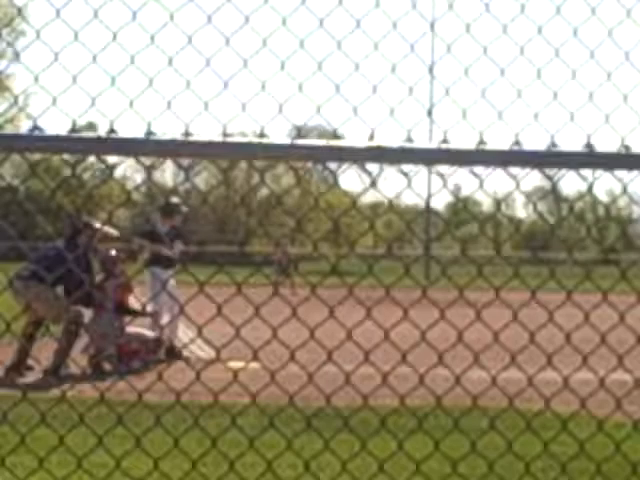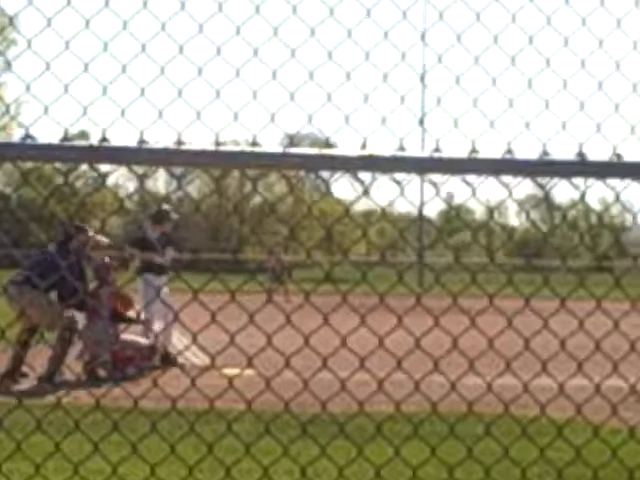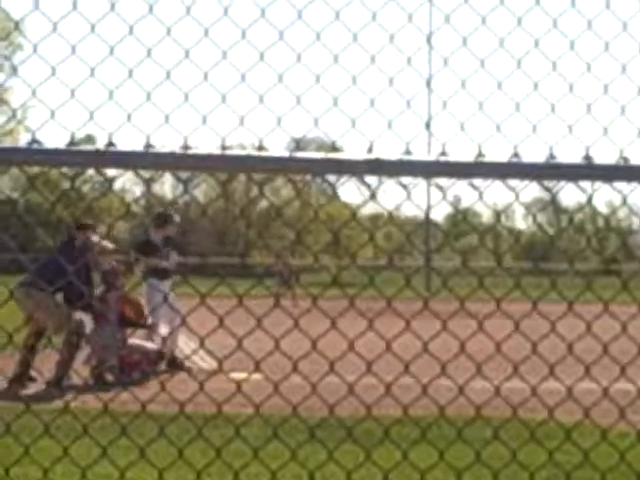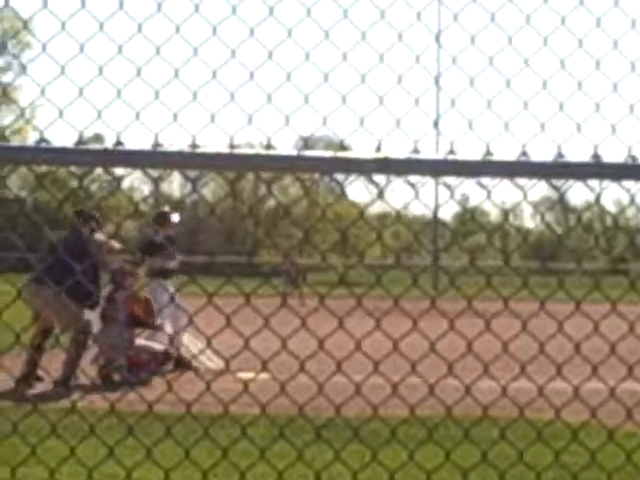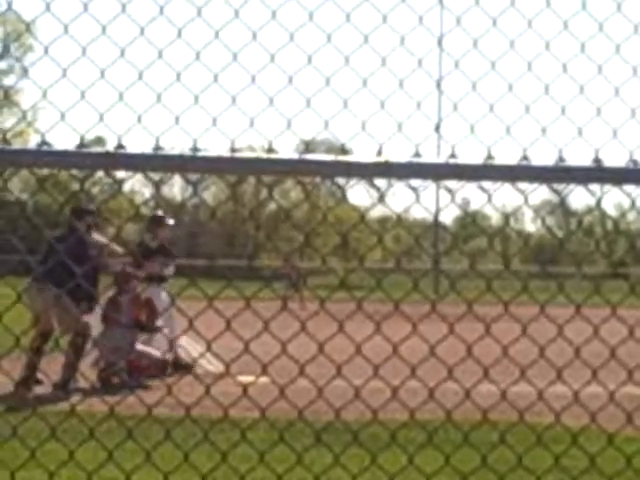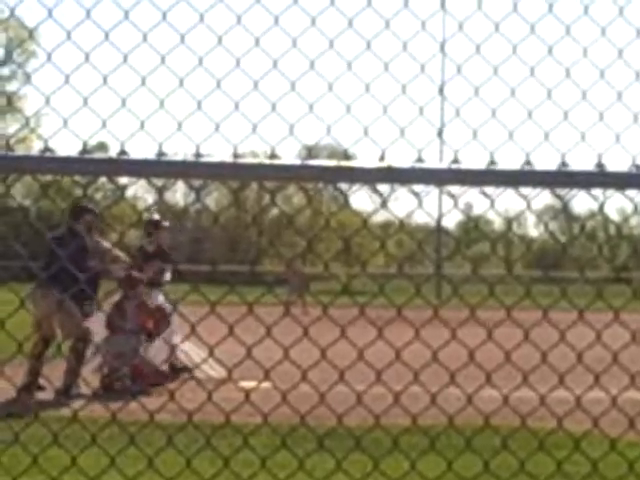
dt=0.1s
person 1, frame 1
left shoulder: (58, 246)
right shoulder: (76, 248)
left hip: (18, 282)
right hip: (34, 285)
left knee: (36, 317)
right knee: (75, 317)
left ankle: (17, 364)
right ankle: (56, 367)
person 1, frame 2
left shoulder: (52, 250)
right shoulder: (69, 254)
right hip: (28, 291)
left knee: (31, 323)
right knee: (68, 324)
right ankle: (50, 375)
person 1, frame 3
left shoulder: (62, 249)
right shoulder: (77, 253)
left hip: (22, 291)
right hip: (38, 294)
left knee: (37, 329)
right knee: (76, 328)
left ankle: (19, 376)
right ankle: (58, 379)
person 1, frame 4
left shoulder: (63, 240)
right shoulder: (83, 244)
left hip: (32, 288)
right hip: (47, 291)
left knee: (44, 327)
right knee: (82, 327)
left ankle: (27, 375)
right ankle: (65, 378)
person 1, frame 5
left shoulder: (59, 238)
right shoulder: (80, 241)
left hip: (36, 288)
right hip: (50, 292)
left knee: (43, 330)
right knee: (81, 330)
left ankle: (26, 378)
right ankle: (64, 381)
person 1, frame 6
left shoulder: (57, 238)
right shoulder: (80, 241)
right elbow: (82, 276)
right wrist: (87, 304)
left hip: (40, 291)
right hip: (55, 294)
left knee: (44, 336)
right knee: (81, 336)
left ankle: (29, 383)
right ankle: (67, 386)
person 2, frame 1
left shoulder: (175, 231)
right shoulder: (152, 232)
left elbow: (176, 251)
left wrist: (160, 248)
left hip: (169, 273)
right hip: (156, 271)
left knee: (174, 308)
right knee: (160, 309)
left ankle: (170, 343)
person 2, frame 2
left shoulder: (166, 238)
right shoulder: (142, 239)
left elbow: (167, 258)
left wrist: (151, 256)
left hip: (162, 280)
right hip: (149, 278)
left knee: (168, 315)
right knee: (151, 316)
left ankle: (164, 350)
person 2, frame 3
left shoulder: (168, 242)
right shoulder: (145, 244)
left elbow: (172, 261)
left wrist: (156, 262)
left hip: (166, 283)
right hip: (154, 283)
left knee: (173, 318)
right knee: (158, 320)
left ankle: (170, 355)
person 2, frame 4
left shoulder: (169, 241)
right shoulder: (148, 244)
left elbow: (174, 262)
left wrist: (161, 263)
left hip: (167, 283)
right hip: (157, 283)
left knee: (179, 317)
right knee: (163, 319)
left ankle: (175, 352)
person 2, frame 5
left shoulder: (163, 247)
right shoulder: (141, 248)
left elbow: (171, 267)
left wrist: (163, 270)
left hip: (160, 287)
right hip: (150, 287)
left knee: (169, 320)
left ankle: (175, 358)
person 2, frame 6
left shoulder: (161, 251)
right shoulder: (140, 253)
left elbow: (168, 271)
left wrist: (164, 277)
left hip: (157, 291)
right hip: (147, 293)
left knee: (167, 323)
left ankle: (172, 360)
